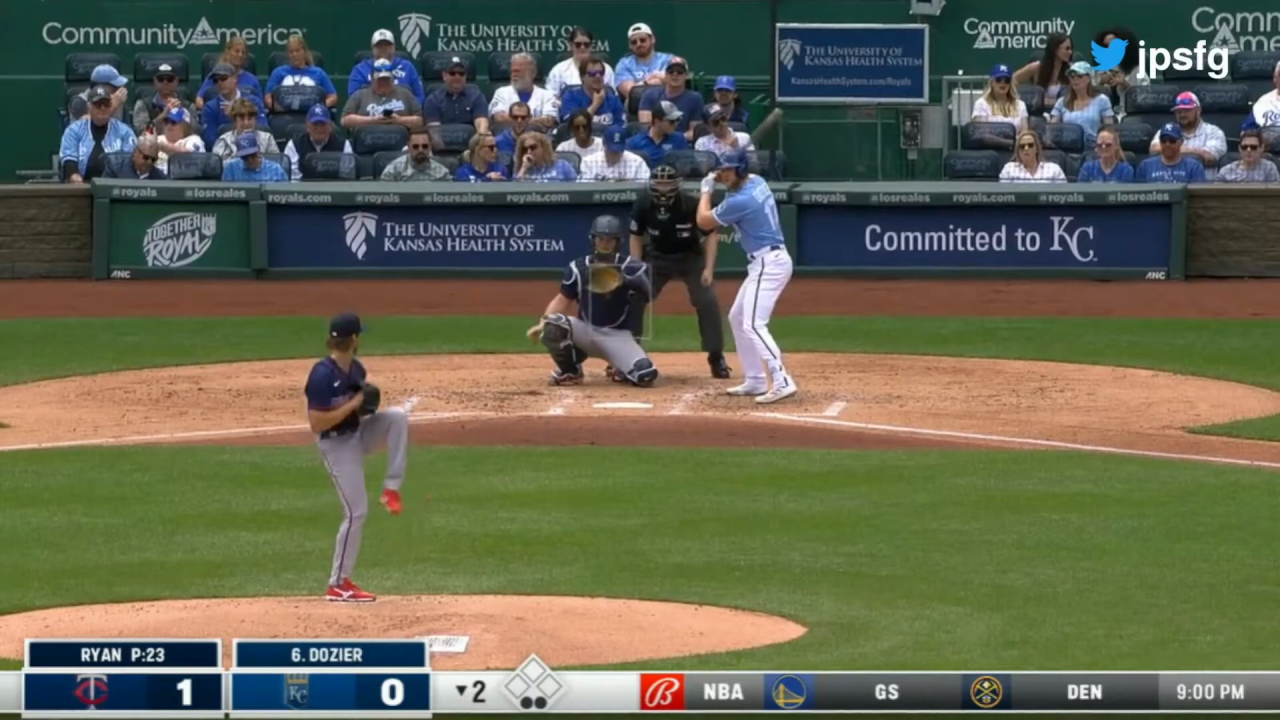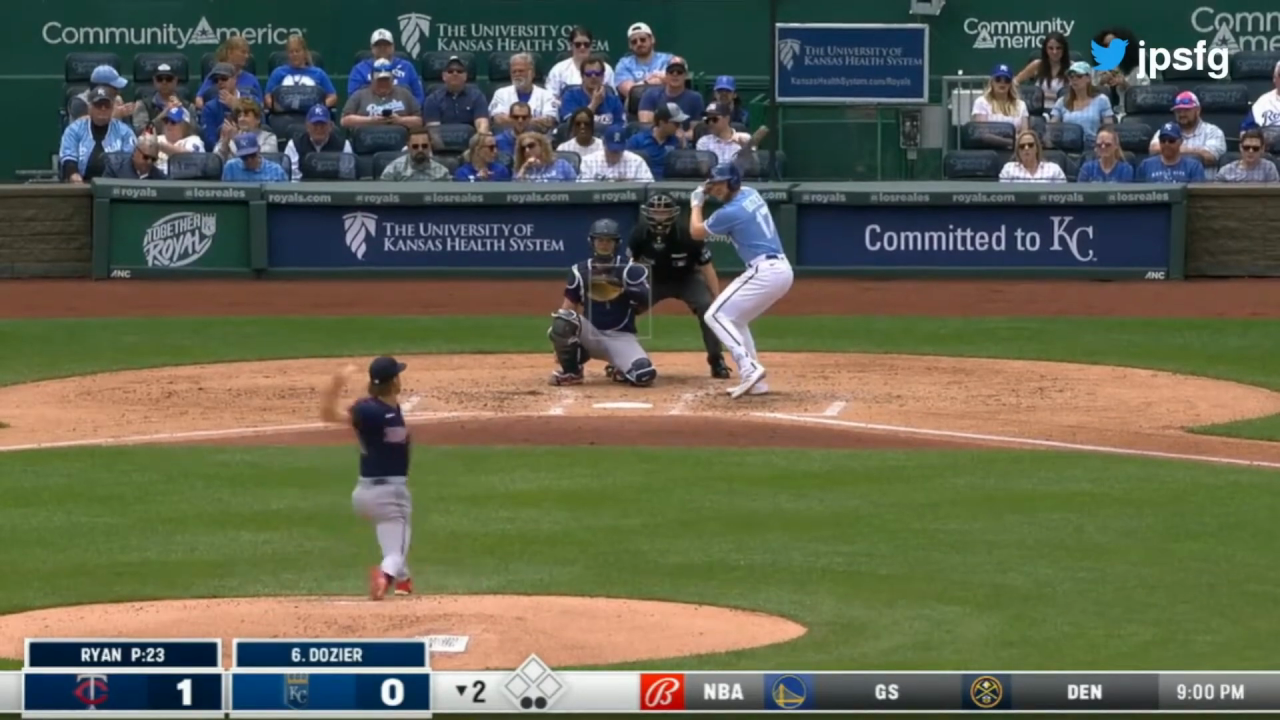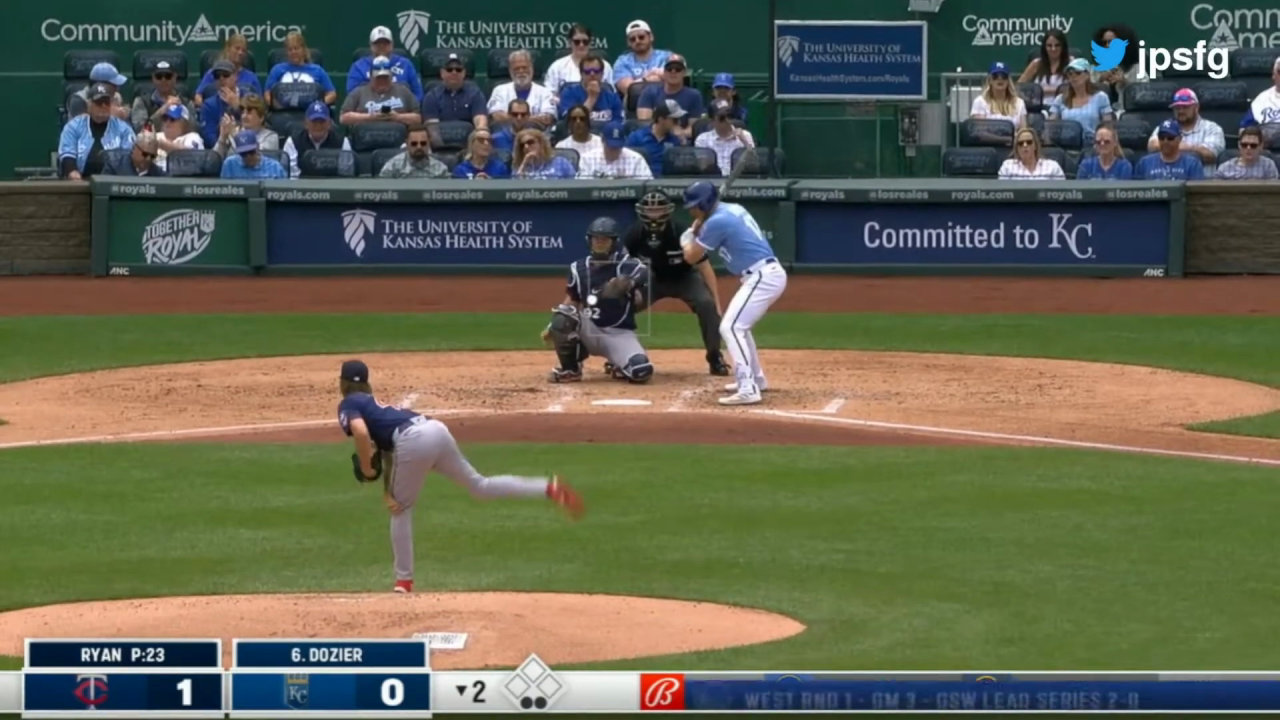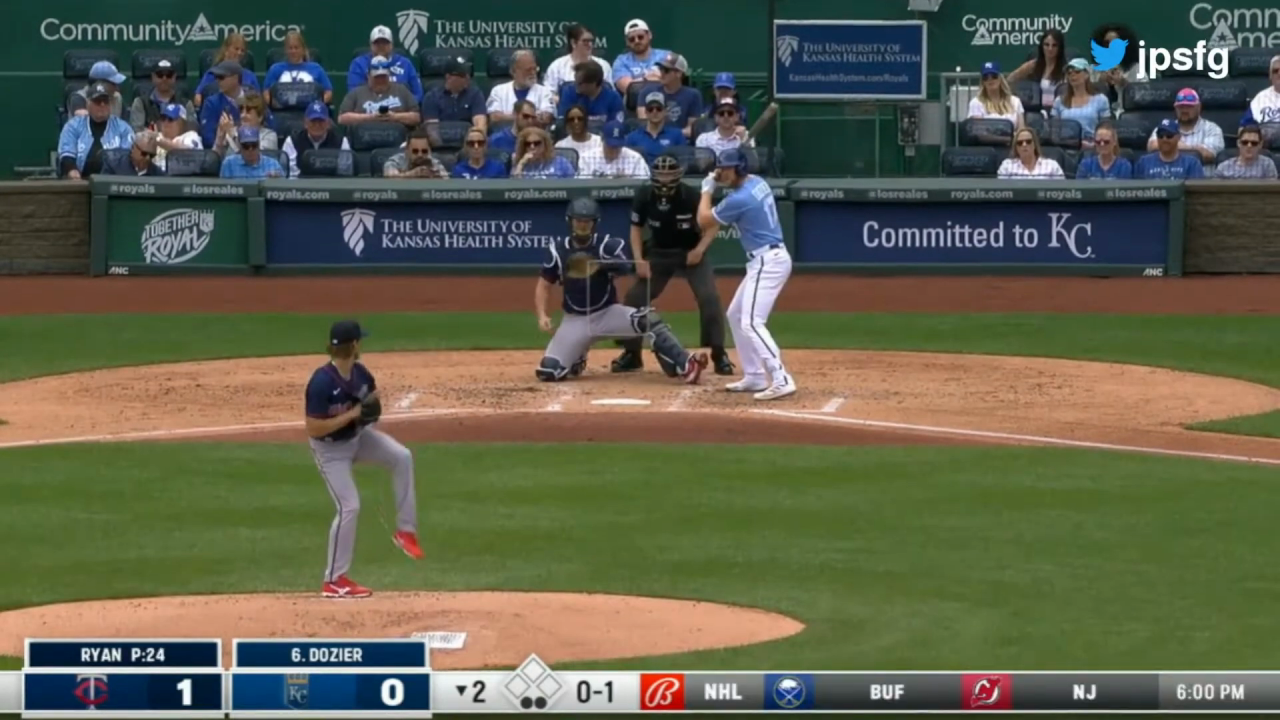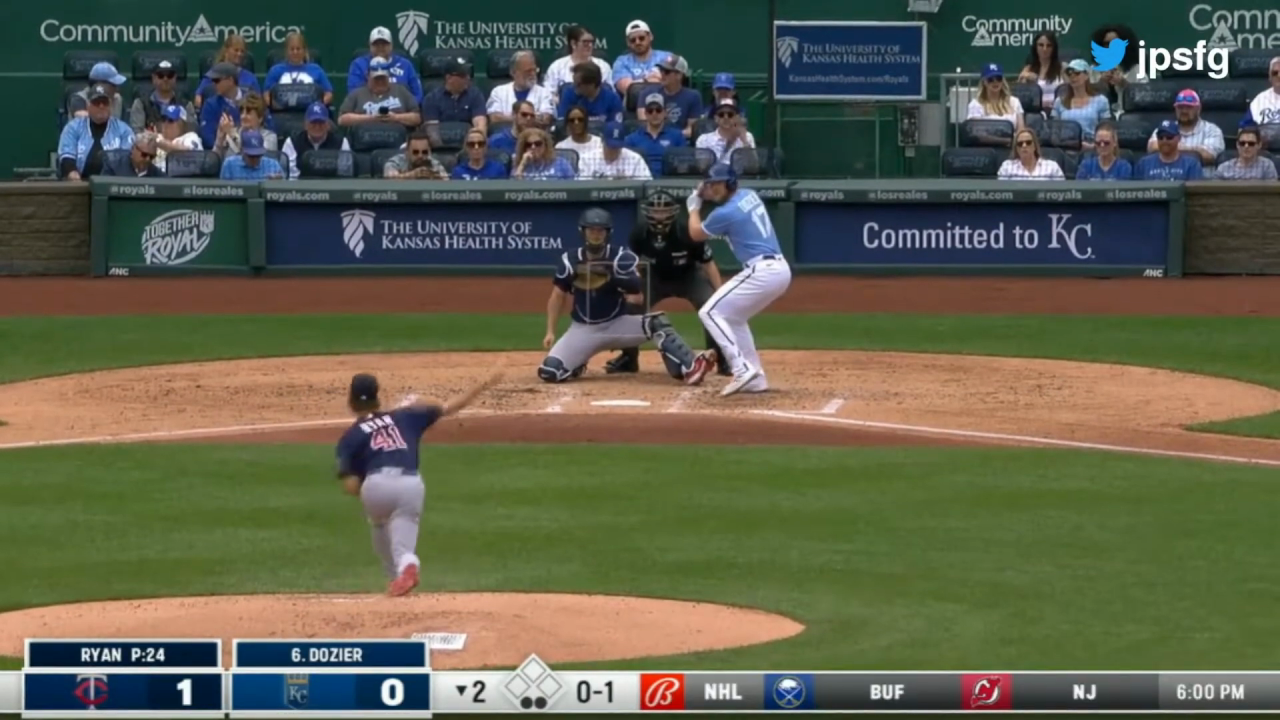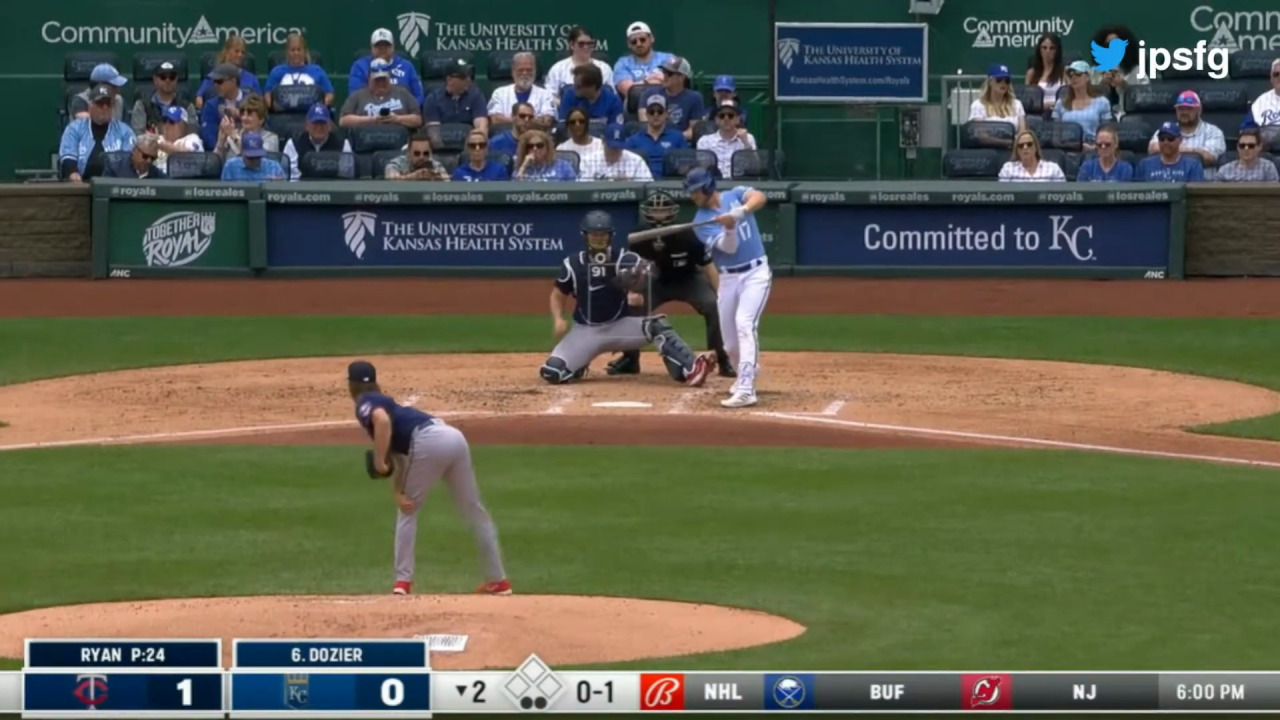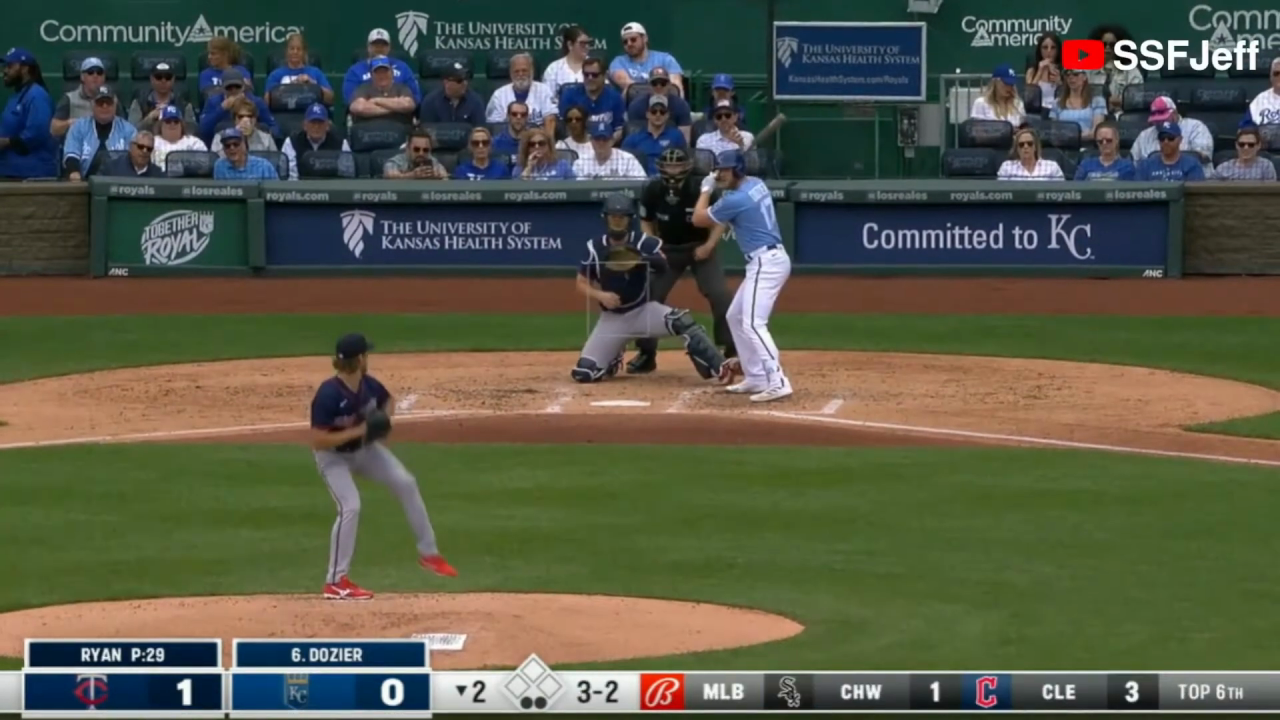
dt=0.7s
person 1, frame 1
left shoulder: (355, 367)
right shoulder: (322, 376)
right elbow: (317, 424)
left wrist: (368, 400)
right wrist: (353, 404)
left hip: (362, 431)
right hip: (337, 446)
left knee: (398, 416)
right knee: (357, 512)
left ankle: (392, 488)
right ankle: (338, 585)
person 1, frame 2
left shoulder: (389, 405)
right shoulder: (371, 411)
right elbow: (329, 414)
right wrist: (338, 381)
left hip: (368, 494)
right hip: (388, 494)
left ankle: (401, 577)
person 1, frame 3
left shoulder: (347, 404)
right shoulder: (373, 403)
left elbow: (361, 433)
right elbow: (386, 455)
left wrist: (366, 468)
right wrist: (387, 494)
left hip: (413, 439)
right hip: (432, 433)
left knee: (400, 511)
right knee: (481, 486)
left ankle: (404, 579)
right ankle: (550, 488)
person 1, frame 4
left shoulder: (359, 372)
right shoulder: (321, 382)
left elbow: (374, 395)
right elbow: (313, 430)
left wrist: (370, 410)
right wrist: (352, 414)
left hip: (358, 436)
right hip: (331, 448)
left knee: (402, 457)
right knee: (348, 508)
left ankle: (405, 530)
right ankle: (334, 580)
person 1, frame 5
left shoulder: (349, 437)
right shoulder: (403, 417)
left elbow: (350, 487)
right elbow: (449, 408)
right wrist: (481, 386)
left hip: (374, 488)
right hip: (410, 487)
left knee: (379, 523)
right knee: (403, 551)
left ankle: (396, 576)
right ankle: (408, 567)
person 1, frame 6
left shoulder: (364, 402)
right shoulder: (382, 402)
left elbow: (383, 420)
right elbow: (397, 456)
left wrist: (381, 461)
right wrist: (398, 493)
left hip: (429, 442)
right hip: (452, 438)
left knee: (409, 513)
right knee: (474, 510)
left ankle: (403, 580)
right ankle: (498, 579)
person 1, frame 7
left shoulder: (369, 384)
right shoulder: (328, 394)
left elbow: (389, 401)
right elbow: (317, 441)
left wrist: (381, 423)
right wrist: (358, 431)
left hip: (363, 448)
right hip: (332, 456)
left knee: (405, 484)
right knee: (350, 507)
left ankle: (428, 553)
right ankle: (335, 583)
person 2, frame 1
left shoulder: (740, 201)
right shoulder: (758, 182)
left elbow: (703, 221)
right elbow: (747, 179)
left wrist: (706, 190)
right wrist: (719, 179)
left hip: (768, 264)
right hip: (770, 262)
left knee: (753, 324)
right knee: (738, 318)
left ankle: (782, 382)
right ankle: (756, 381)
person 2, frame 2
left shoulder: (730, 212)
right shoulder: (751, 193)
left elbow: (696, 233)
left wrist: (696, 203)
right wrist: (709, 192)
left hip: (764, 271)
right hip: (781, 270)
left knee: (716, 316)
right knee: (734, 320)
left ankle: (750, 369)
right ankle: (753, 380)
person 2, frame 3
left shoulder: (716, 221)
right shoulder: (732, 208)
left elbow: (691, 258)
left wrist: (686, 240)
right wrist: (698, 230)
left hip: (763, 277)
right hip: (768, 274)
left knee: (731, 327)
right knee: (738, 325)
left ankle: (747, 390)
right ankle: (755, 379)
person 2, frame 4
left shoulder: (739, 199)
right shoulder: (757, 182)
left elbow: (704, 221)
left wrist: (707, 189)
right wrist: (718, 179)
left hip: (767, 262)
right hip: (770, 260)
left knee: (751, 322)
right knee: (736, 315)
left ankle: (781, 381)
right ankle: (755, 377)
person 2, frame 5
left shoulder: (725, 213)
right shoulder: (749, 195)
left elbow: (696, 235)
left wrist: (693, 207)
right wrist: (705, 195)
left hip: (761, 272)
right hip: (780, 270)
left knee: (710, 313)
right knee: (734, 319)
left ankle: (741, 369)
right ankle: (755, 378)
person 2, frame 6
left shoulder: (736, 195)
right shoulder: (702, 221)
left elbow: (760, 198)
right elbow: (729, 247)
left wrist: (740, 211)
right wrist: (730, 227)
left hip: (756, 273)
right hip: (728, 279)
left knee: (745, 325)
right knee: (731, 341)
left ankle: (746, 390)
right ankle: (747, 373)
person 2, frame 7
left shoulder: (736, 199)
right shoulder: (756, 184)
left elbow: (699, 219)
left wrist: (706, 189)
left hip: (766, 263)
right hip: (769, 261)
left knee: (753, 323)
right knee: (736, 316)
left ankle: (777, 383)
right ankle: (756, 378)
person 3, frame 1
left shoulder: (692, 205)
right shoulder: (643, 205)
left elbow: (711, 236)
right elbow: (635, 238)
left wrist: (709, 268)
left hip: (691, 257)
right hip: (657, 258)
left knee: (707, 301)
right knee: (635, 299)
left ankle: (716, 357)
person 3, frame 2
left shoulder: (688, 235)
right shoulder: (639, 234)
left elbow: (707, 268)
left hip: (687, 279)
right hip: (653, 280)
left knee: (708, 307)
left ankle: (716, 360)
person 3, frame 3
left shoulder: (684, 233)
right shoulder: (633, 234)
left elbow: (704, 266)
left wrist: (716, 300)
left hip: (684, 278)
right hip: (651, 280)
left knee: (707, 304)
left ankle: (715, 357)
person 3, frame 4
left shoulder: (692, 196)
right shoulder: (644, 196)
left elbow: (712, 225)
right elbow: (636, 228)
left wrist: (700, 249)
right wrist: (639, 260)
left hip: (691, 252)
right hip: (658, 253)
left knee: (709, 297)
right knee: (635, 297)
left ankle: (719, 354)
right ankle: (631, 354)
person 3, frame 5
left shoulder: (688, 233)
right shoulder: (640, 233)
left elbow: (708, 265)
left hip: (689, 277)
right hip: (655, 278)
left ankle: (721, 356)
right ankle: (629, 356)
person 3, frame 6
left shoulder: (686, 235)
left elbow: (708, 266)
left hip: (689, 280)
right hip: (656, 282)
left knee: (714, 306)
left ankle: (723, 359)
right ankle: (630, 358)
person 3, frame 7
left shoulder: (700, 188)
right shoulder: (652, 190)
right elbow: (646, 223)
left wrist: (710, 245)
left hip: (700, 248)
right hip: (667, 250)
left knee: (720, 295)
right knee: (649, 297)
left ankle: (732, 352)
right ankle: (646, 354)
person 4, frame 1
left shoulder: (629, 265)
right shoulder: (578, 267)
left elbow: (646, 290)
right elbow: (562, 301)
left wrist: (623, 281)
right wrist: (542, 326)
left hip: (617, 335)
right hip: (587, 331)
left knee: (645, 375)
right knee: (553, 325)
left ankle: (620, 368)
right ankle: (571, 372)
person 4, frame 2
left shoulder: (631, 270)
right shoulder: (579, 271)
left elbow: (646, 301)
right elbow: (568, 306)
left wrist: (623, 289)
right wrist: (561, 340)
left hip: (621, 337)
right hip: (590, 334)
left knee: (645, 375)
right knee: (562, 319)
left ankle: (620, 370)
right ankle: (571, 372)
person 4, frame 3
left shoulder: (627, 265)
right shoulder: (578, 268)
left elbow: (647, 278)
right elbow: (572, 302)
left wrist: (631, 282)
right wrist: (552, 330)
left hip: (620, 334)
right hip: (590, 330)
left knee: (641, 371)
right knee: (562, 316)
left ankle: (618, 366)
right ankle: (570, 369)
person 4, frame 4
left shoulder: (608, 244)
right shoulder: (557, 250)
left elbow: (624, 266)
right elbow: (543, 286)
left wrist: (599, 264)
right wrist: (543, 315)
left hip: (608, 313)
right hip: (576, 320)
left knee: (648, 320)
right knee: (548, 372)
left ankle: (685, 366)
right ankle: (576, 361)
person 4, frame 5
left shoulder: (621, 256)
right shoulder: (569, 260)
left elbow: (636, 287)
right elbow: (558, 295)
left wrist: (608, 277)
right wrist: (550, 331)
left hip: (617, 324)
right hip: (583, 329)
left knee: (657, 323)
right knee: (549, 372)
left ankle: (688, 367)
right ankle: (575, 365)
person 4, frame 6
left shoulder: (623, 259)
right shoulder: (572, 264)
left elbow: (645, 269)
right elbow: (557, 295)
left wrist: (641, 274)
right wrist: (558, 319)
left hip: (620, 325)
right hip: (585, 331)
left knee: (657, 325)
right knee: (551, 373)
left ankle: (691, 369)
right ankle: (579, 365)
person 4, frame 7
left shoulder: (644, 242)
right shoulder: (594, 248)
left elbow: (663, 265)
right elbow: (581, 283)
left wrist: (640, 259)
right wrist: (600, 295)
left hip: (644, 310)
right hip: (612, 318)
left knee: (681, 321)
right knee: (583, 373)
left ankle: (720, 368)
right ankle: (612, 360)
